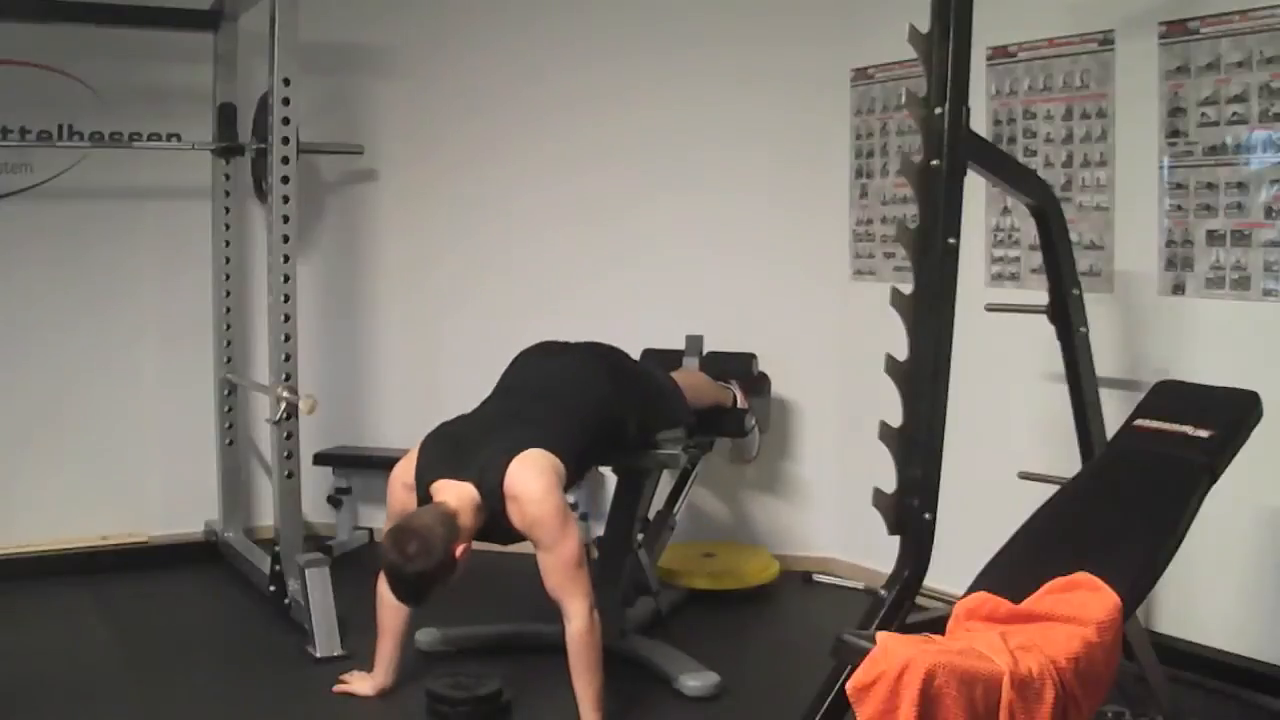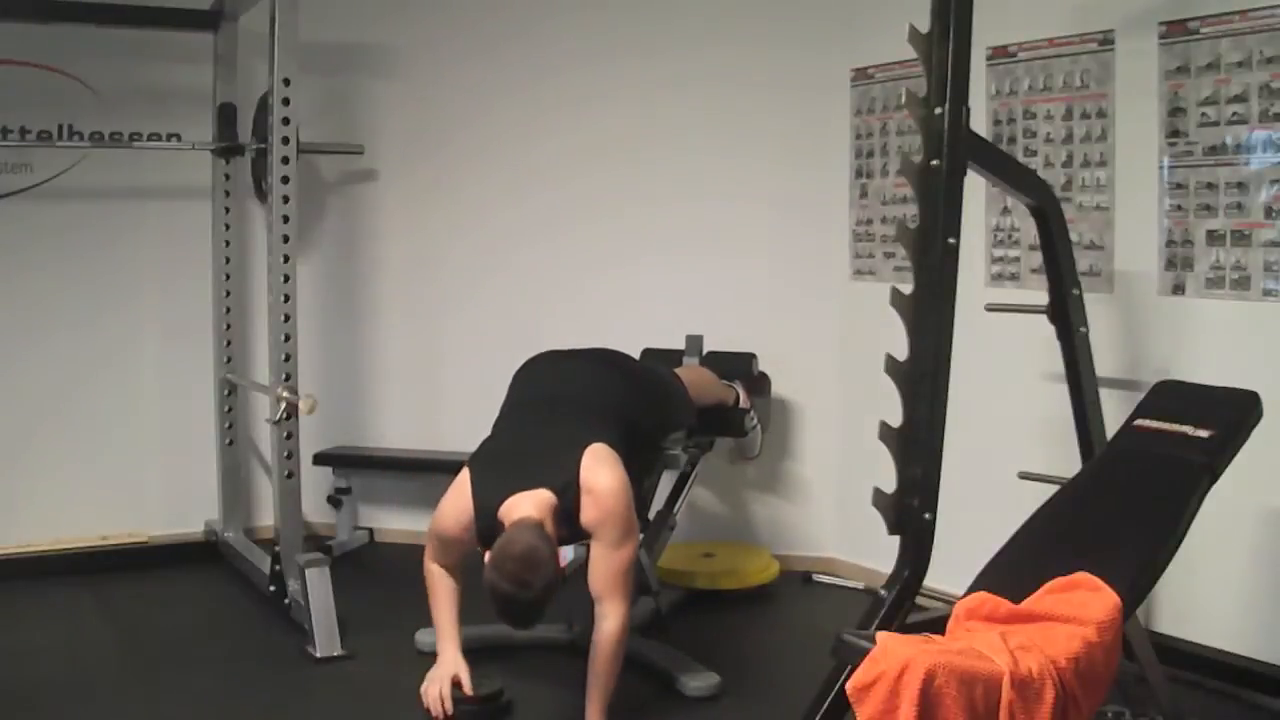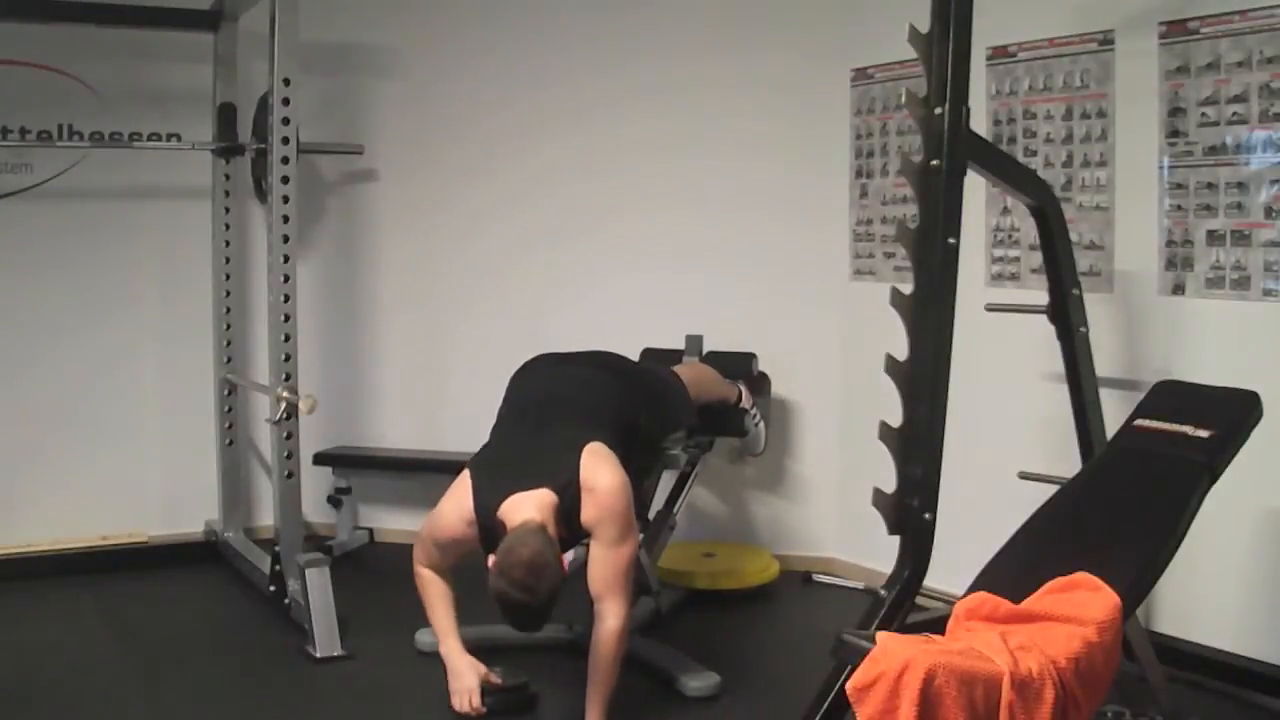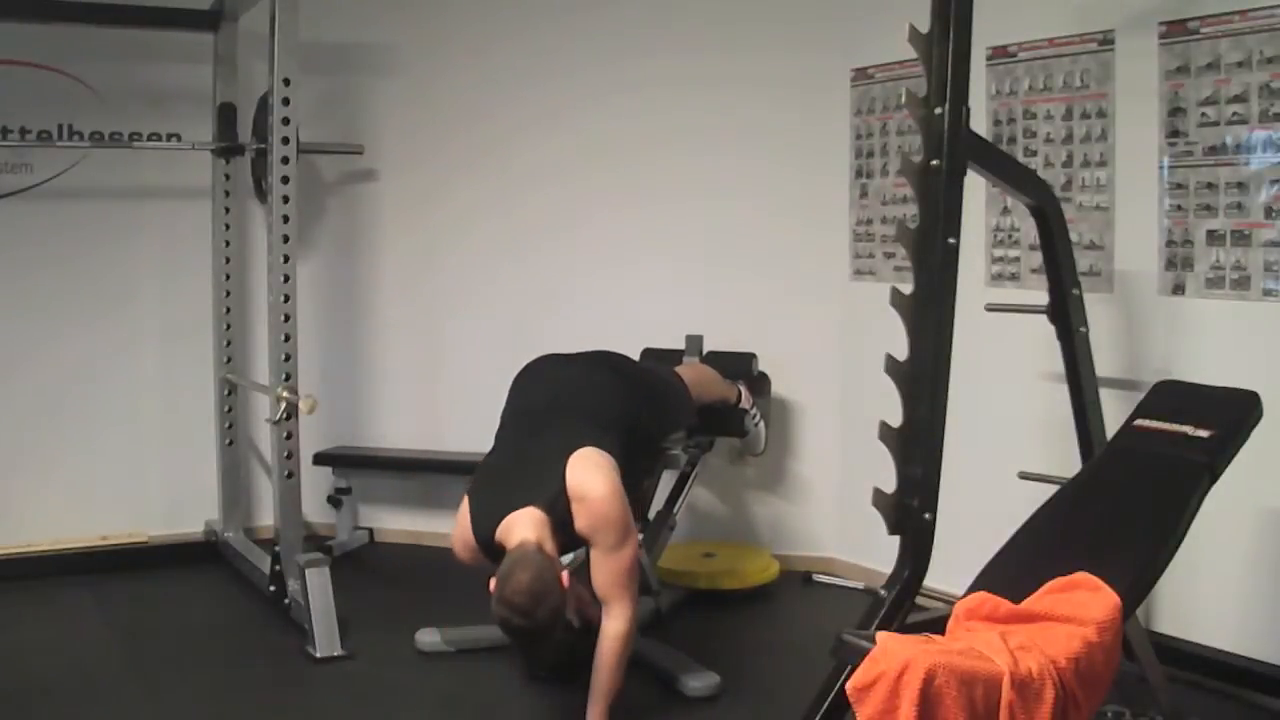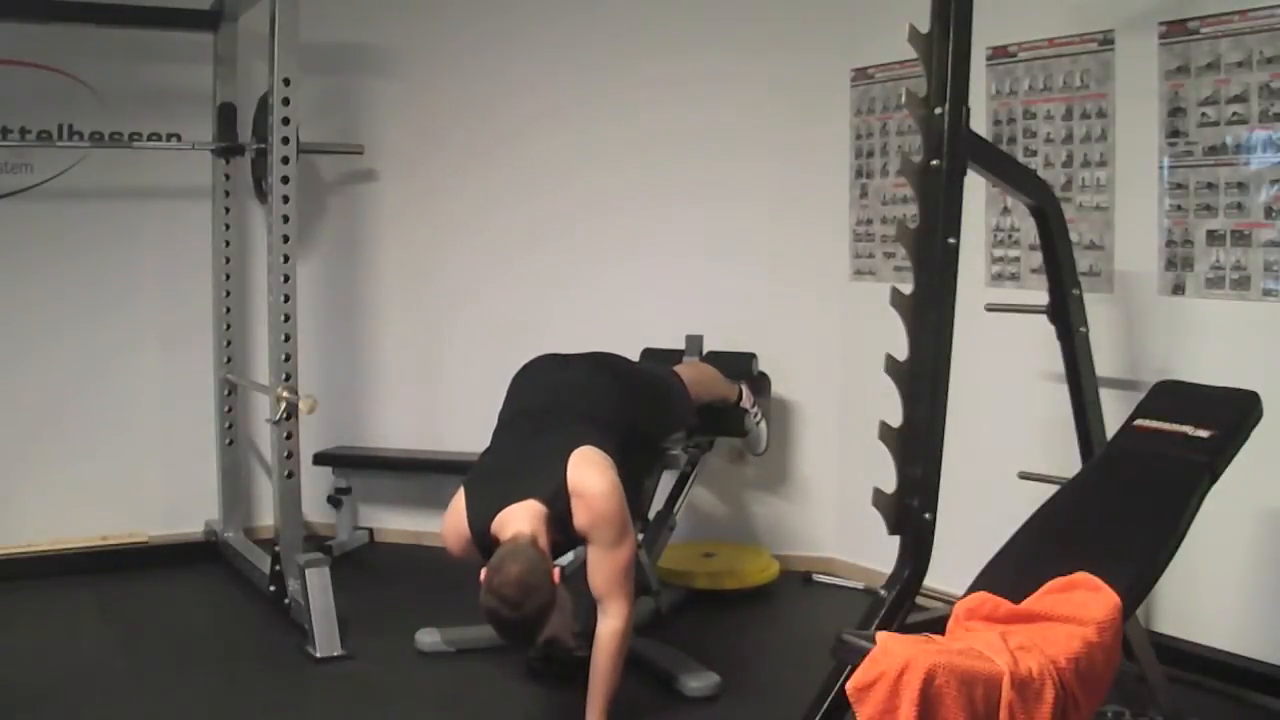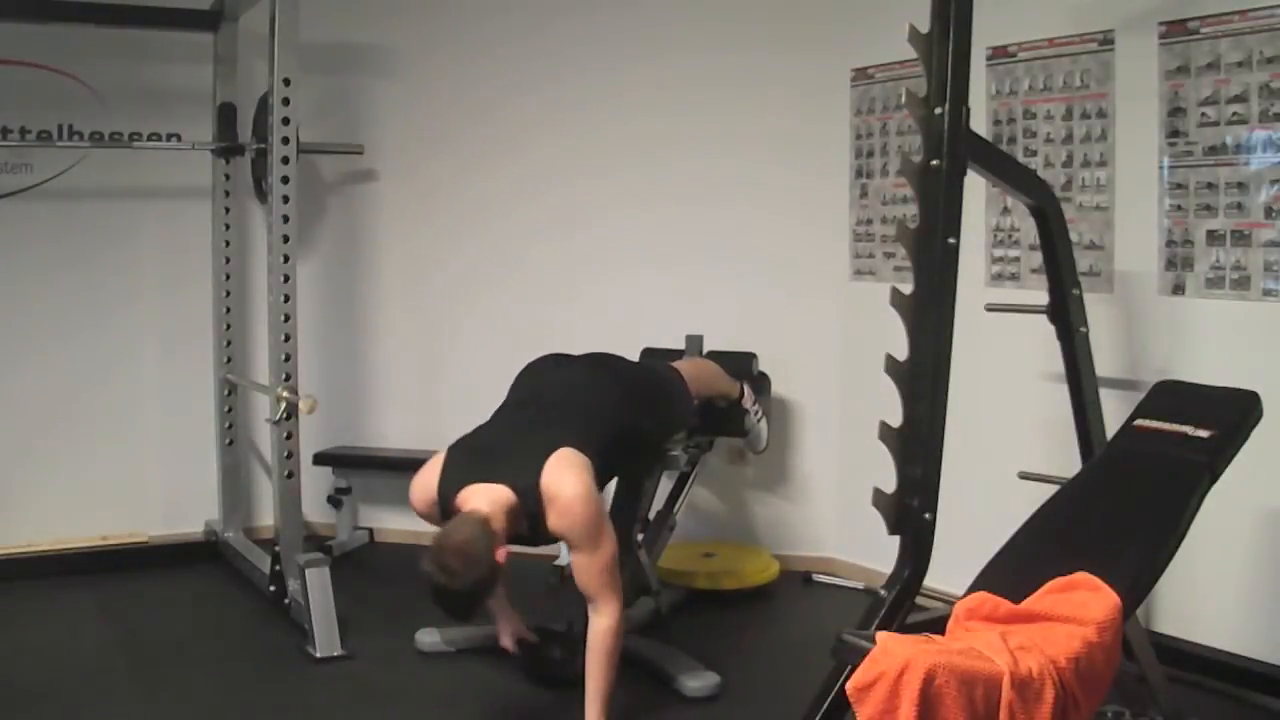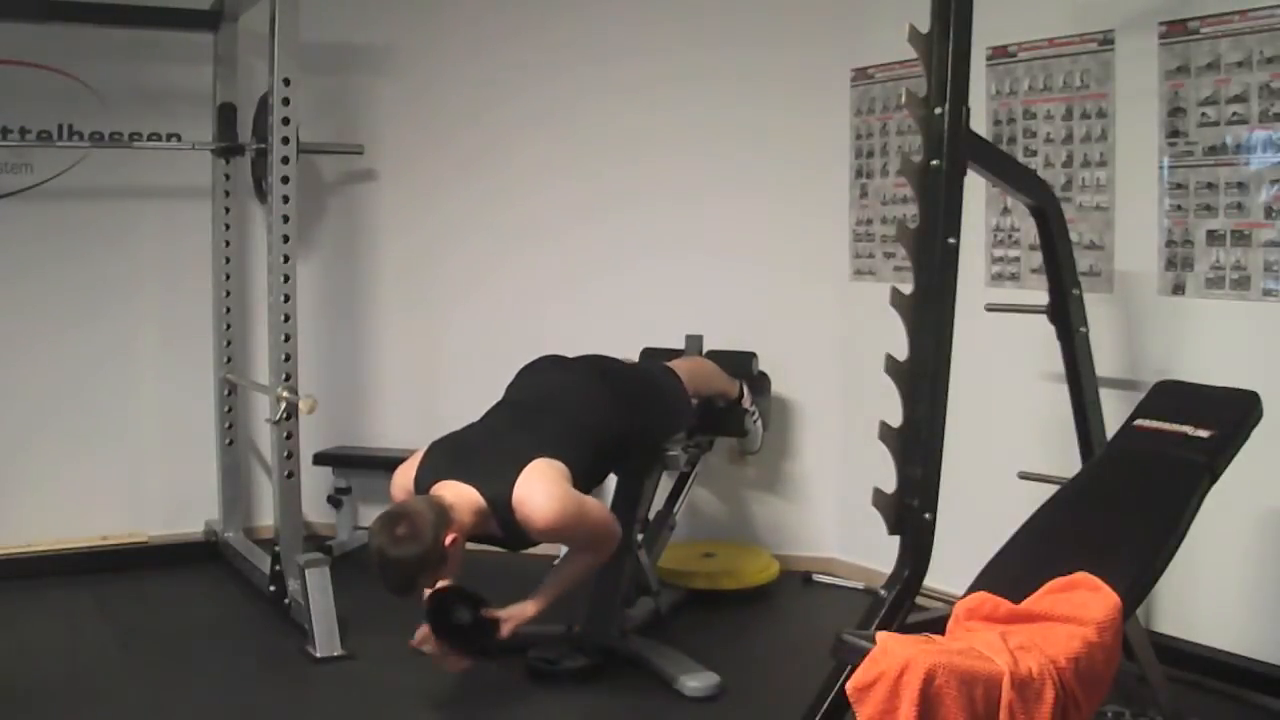
dt=0.7s
person 1, frame 1
left shoulder: (528, 493)
right shoulder: (407, 481)
left elbow: (579, 610)
right elbow: (390, 579)
right wrist: (380, 676)
left hip: (604, 383)
right hip: (535, 367)
left knee: (675, 395)
left ankle: (732, 399)
person 1, frame 2
left shoulder: (601, 490)
right shoulder: (457, 512)
left elbow: (612, 612)
right elbow: (439, 564)
right wrist: (448, 652)
left hip: (620, 385)
right hip: (540, 376)
left knee: (678, 385)
left ankle: (736, 398)
person 1, frame 3
left shoulder: (602, 490)
right shoulder: (458, 514)
left elbow: (611, 612)
right elbow: (426, 565)
right wrist: (455, 658)
left hip: (619, 386)
right hip: (537, 378)
left knee: (678, 385)
left ankle: (737, 397)
person 1, frame 4
left shoulder: (593, 495)
right shoulder: (469, 536)
left elbow: (619, 613)
right wrist: (565, 591)
left hip: (617, 385)
right hip: (540, 380)
left knee: (679, 385)
left ankle: (737, 397)
person 1, frame 5
left shoulder: (593, 494)
right shoulder: (460, 529)
left elbow: (614, 612)
right wrist: (555, 603)
left hip: (616, 387)
right hip: (537, 380)
left knee: (679, 385)
left ankle: (739, 396)
person 1, frame 6
left shoulder: (566, 496)
right shoulder: (427, 492)
left elbow: (605, 606)
right wrist: (502, 613)
left hip: (614, 393)
right hip: (541, 379)
left knee: (679, 380)
left ankle: (740, 395)
person 1, frame 7
left shoulder: (541, 506)
right shoulder: (407, 486)
left elbow: (606, 538)
right elbow: (429, 557)
left wrist: (528, 609)
left hip: (611, 398)
right hip: (541, 378)
left knee: (673, 379)
left ankle: (737, 396)
